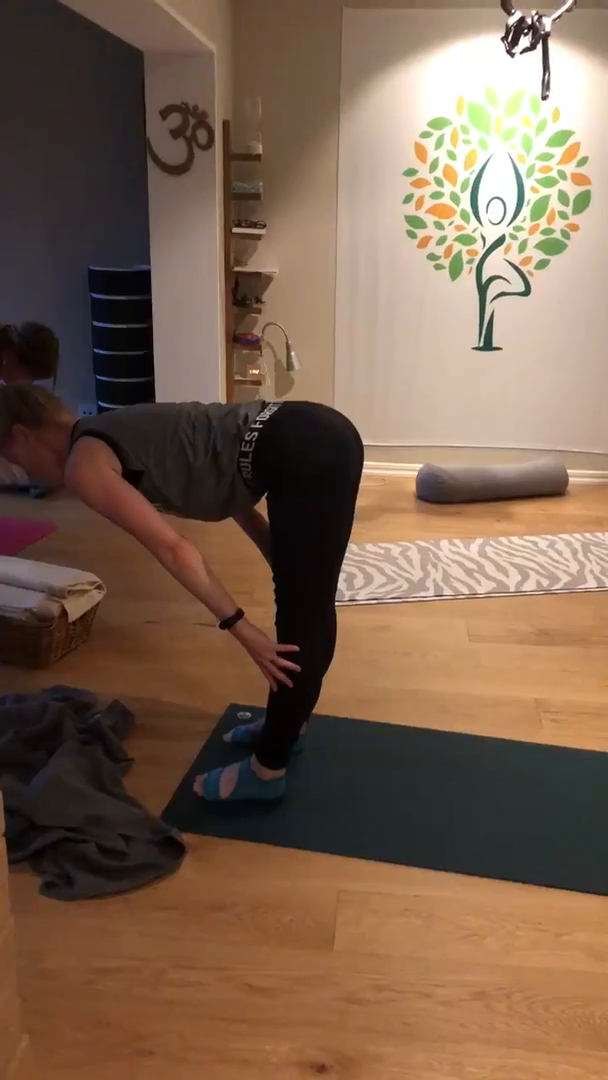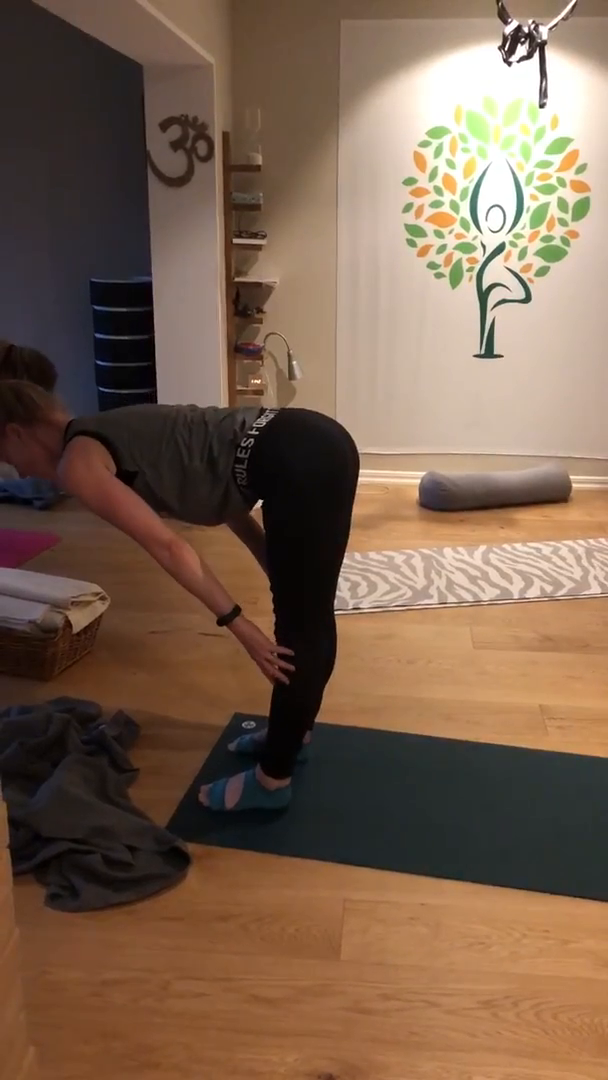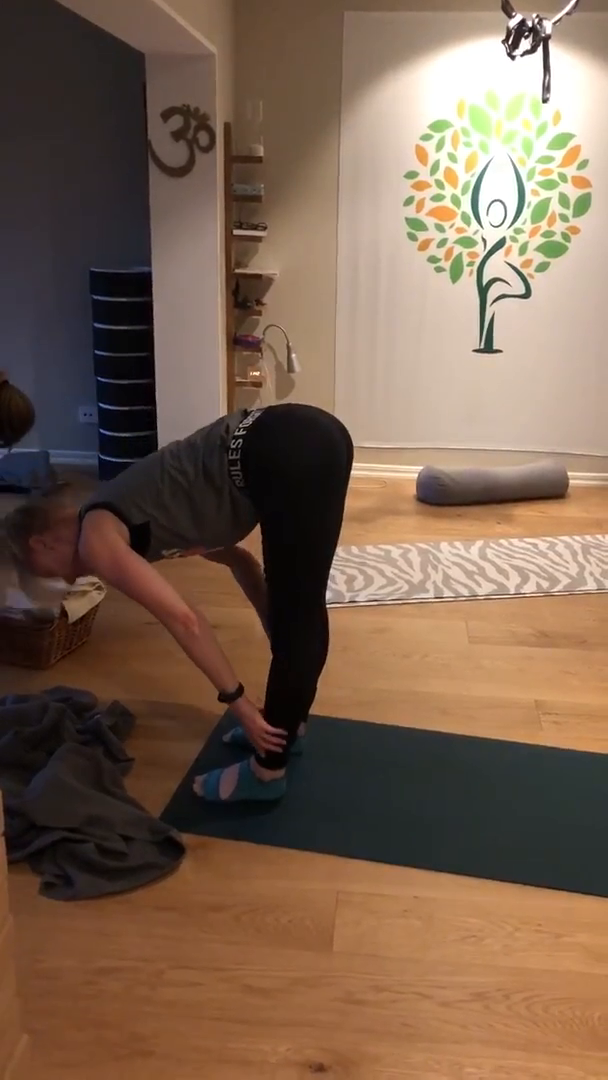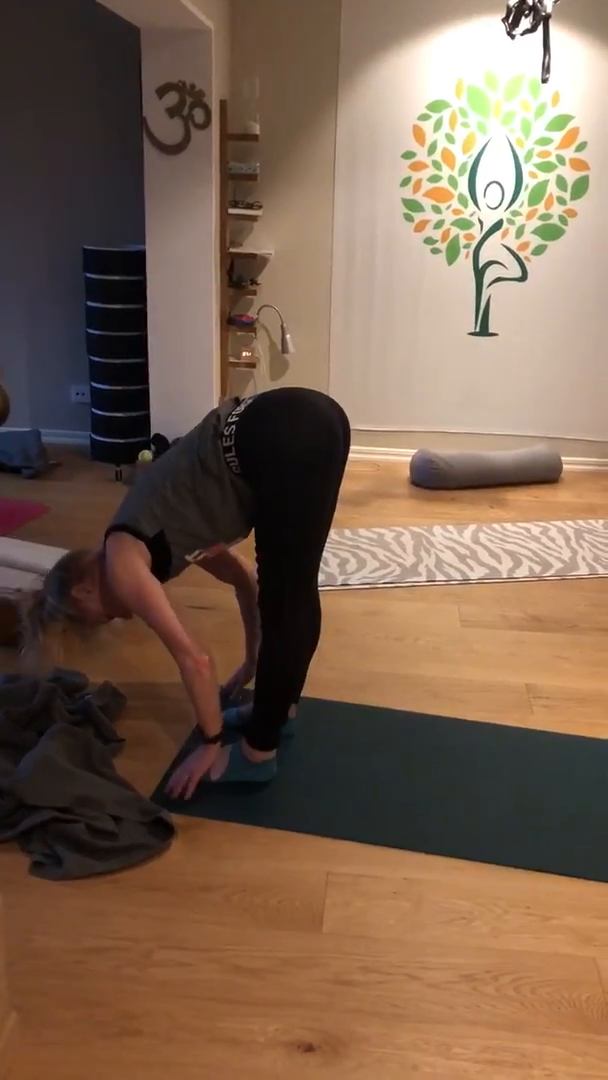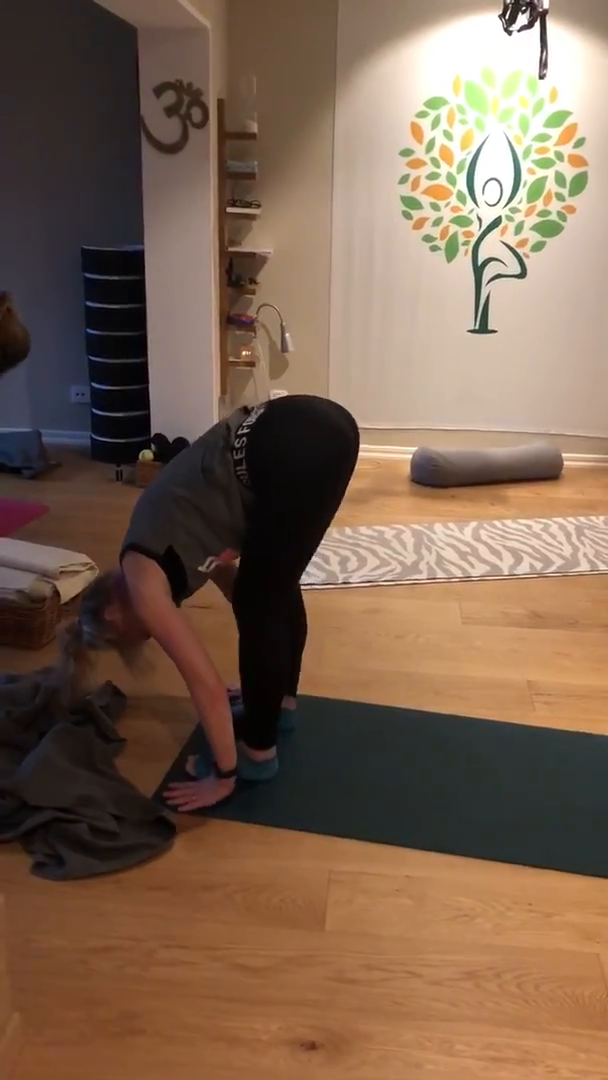
dt=1s
person 1, frame 1
left shoulder: (83, 466)
right shoulder: (115, 434)
left elbow: (172, 548)
right elbow: (233, 492)
left wrist: (239, 627)
right wrist: (287, 569)
left hip: (302, 456)
right hip: (321, 432)
left knee: (301, 619)
right knee: (306, 609)
left ankle: (267, 769)
right ankle: (287, 724)
person 1, frame 2
left shoulder: (77, 464)
right shoulder: (107, 436)
left elbow: (168, 547)
right elbow: (228, 498)
left wrist: (236, 623)
right wrist: (283, 576)
left hip: (300, 464)
right hip: (316, 441)
left knee: (301, 628)
right knee: (307, 617)
left ankle: (272, 779)
right ankle: (292, 733)
person 1, frame 3
left shoulder: (96, 540)
right shoulder: (120, 520)
left elbow: (184, 622)
right elbow: (237, 558)
left wrist: (237, 702)
left hip: (288, 457)
right hip: (313, 434)
left knee: (296, 622)
right knee: (302, 612)
left ankle: (267, 771)
right ankle: (286, 725)
person 1, frame 4
left shoulder: (121, 563)
right shoulder: (158, 542)
left elbow: (195, 660)
right elbow: (243, 578)
left wrist: (211, 745)
right wrist: (254, 662)
left hip: (286, 440)
right hip: (314, 417)
left knee: (283, 605)
right knee: (294, 594)
left ankle: (258, 751)
right ankle: (280, 708)
person 1, frame 5
left shoulder: (141, 583)
right shoulder: (163, 555)
left elbow: (207, 685)
left wrist: (224, 776)
right wrist: (262, 688)
left hip: (293, 449)
right hip: (324, 424)
left knee: (257, 606)
right knee: (275, 587)
left ankle: (258, 751)
right ankle: (284, 702)
